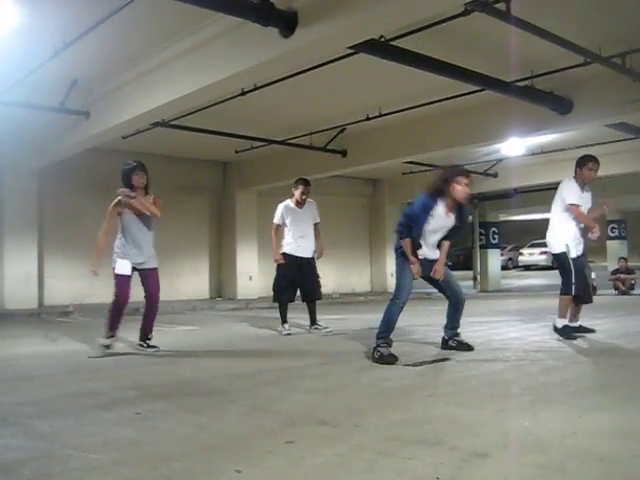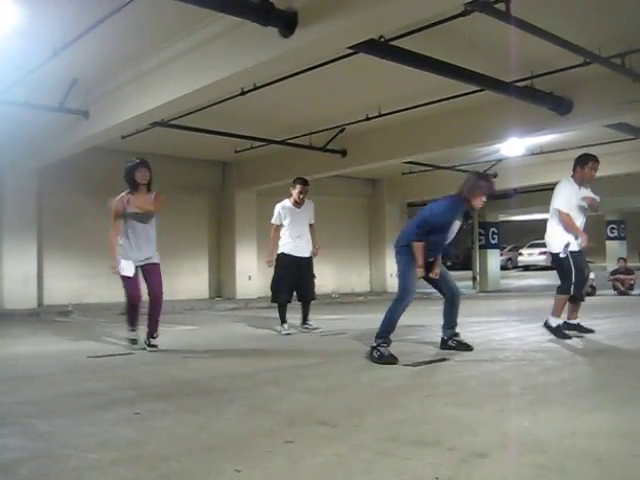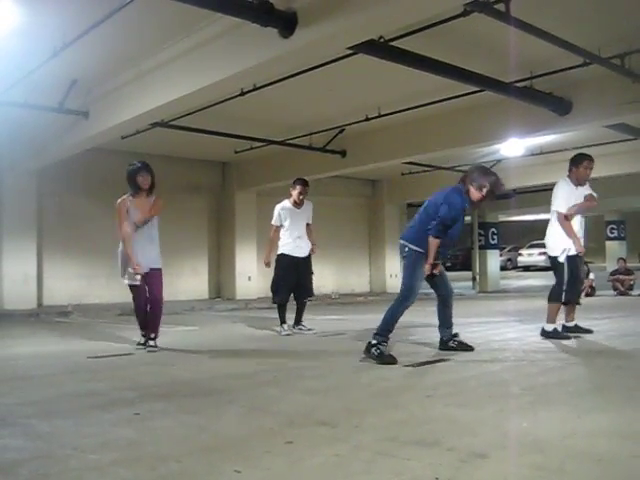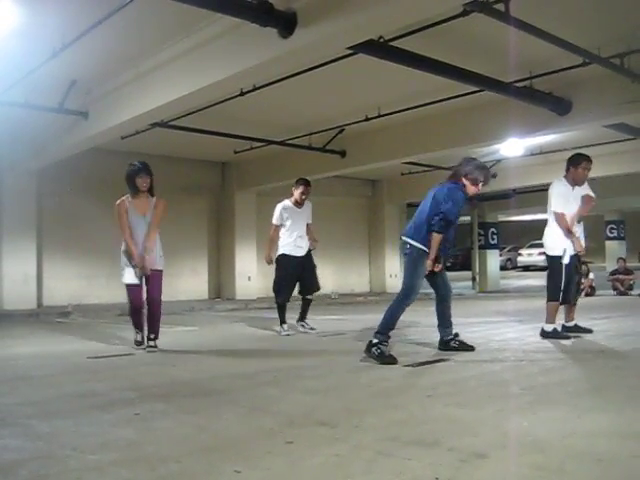
dt=0.1s
person 1, frame 1
left shoulder: (461, 212)
right shoulder: (425, 203)
right elbow: (403, 231)
left wrist: (441, 263)
right wrist: (413, 261)
left hip: (433, 260)
right hip: (409, 257)
left knee: (458, 296)
right knee: (400, 297)
left ankle: (450, 337)
right ankle: (381, 345)
person 1, frame 2
left shoulder: (461, 210)
right shoulder: (446, 207)
right elbow: (419, 232)
left wrist: (437, 263)
right wrist: (419, 264)
left hip: (428, 257)
right hip: (409, 253)
left knee: (453, 293)
right knee: (405, 296)
left ankle: (449, 337)
right ankle: (379, 344)
person 1, frame 3
left shoulder: (455, 196)
right shoulder: (456, 198)
right elbow: (436, 230)
left wrist: (436, 260)
right wrist: (429, 260)
left hip: (428, 252)
right hip: (416, 247)
left knee: (445, 292)
right knee: (408, 295)
left ankle: (447, 338)
right ankle: (377, 343)
person 1, frame 4
left shoulder: (448, 190)
right shoulder: (455, 192)
right elbow: (440, 224)
left wrist: (436, 257)
right wrist: (432, 257)
left hip: (427, 250)
right hip: (417, 246)
left knee: (444, 291)
right knee: (409, 294)
left ankle: (447, 337)
right ankle: (378, 342)
person 2, frame 1
left shoulder: (153, 200)
right shoulder: (119, 203)
left elbow: (157, 214)
right elbow: (105, 233)
left wrist: (134, 200)
right wrist: (97, 260)
left hip: (147, 257)
right hip: (124, 256)
left knee: (153, 299)
right knee: (121, 297)
left ankle: (145, 339)
right ankle: (110, 334)
person 2, frame 2
left shoulder: (156, 197)
right shoulder: (121, 200)
left elbow: (151, 209)
right elbow: (114, 231)
left wrist: (125, 209)
right wrist: (115, 258)
left hip: (150, 255)
right hip: (127, 254)
left knee: (156, 296)
right knee: (133, 297)
left ankle: (150, 336)
right ankle: (132, 329)
person 2, frame 3
left shoulder: (156, 201)
right shoulder: (123, 203)
left elbow: (148, 215)
right elbow: (124, 232)
left wrist: (131, 227)
right wrist: (132, 260)
left hip: (152, 258)
right hip: (132, 258)
left knee: (156, 298)
right knee: (140, 301)
left ankle: (152, 337)
right ankle: (144, 333)
person 2, frame 4
left shoulder: (158, 203)
right shoulder: (123, 204)
left elbow: (154, 229)
right elbow: (126, 236)
left wrist: (147, 253)
right wrist: (139, 258)
left hip: (154, 259)
right hip: (132, 260)
left knee: (154, 300)
right knee: (135, 303)
left ankle: (152, 338)
right ankle: (138, 331)
person 3, frame 1
left shoulder: (586, 190)
right shoulder: (568, 185)
left elbow: (586, 214)
right elbow: (575, 211)
left wrist: (601, 210)
right wrist: (594, 226)
left hip: (574, 242)
right hip: (562, 242)
left knee: (582, 281)
right knee: (573, 280)
left ankle: (573, 323)
right ankle: (561, 322)
person 3, frame 2
left shoulder: (584, 188)
right shoulder: (565, 186)
left elbow: (594, 204)
right elbow: (562, 215)
left wrist: (590, 202)
right wrist: (581, 234)
left hip: (574, 242)
right hip: (561, 242)
left knee: (580, 279)
right knee: (572, 279)
left ankle: (572, 321)
right ankle: (553, 321)
person 3, frame 3
left shoulder: (583, 186)
right shoulder: (563, 187)
left elbow: (591, 201)
right elbow: (562, 218)
left wrist: (577, 207)
right wrist: (577, 241)
left hip: (572, 245)
right hip: (560, 245)
left knee: (575, 282)
right knee: (564, 284)
left ankle: (569, 323)
right ankle: (548, 327)
person 3, frame 4
left shoulder: (582, 185)
right shoulder: (558, 187)
left elbow: (589, 201)
right elbow: (559, 217)
left wrist: (576, 217)
right wrist: (576, 240)
left hip: (572, 245)
right hip: (558, 245)
left knee: (572, 284)
right knee: (558, 285)
left ankle: (569, 323)
right ankle: (548, 327)
person 4, frame 1
left shoulder: (312, 205)
right shoulder: (284, 207)
left elbow: (316, 226)
right elbow: (275, 230)
left wrist: (320, 245)
right wrist: (276, 252)
left hip: (308, 255)
right hip: (289, 255)
left knee: (311, 289)
right knee: (284, 289)
left ankle: (314, 323)
right ankle: (284, 323)
person 4, frame 2
left shoulder: (310, 206)
right shoulder: (281, 207)
right elbow: (274, 231)
left wrist: (315, 245)
right wrist: (270, 254)
left hip: (305, 255)
right hip: (287, 254)
left knee: (307, 289)
right knee: (282, 289)
left ankle: (305, 322)
right ankle: (283, 324)
person 4, frame 3
left shoulder: (309, 206)
right shoulder: (281, 208)
right elbow: (274, 232)
left wrist: (312, 243)
right wrist: (268, 255)
left hip: (304, 254)
right hip: (286, 254)
left knee: (304, 290)
right knee: (282, 290)
left ankle: (298, 323)
right ankle: (283, 324)
person 4, frame 4
left shoulder: (308, 206)
right shoulder: (282, 207)
right elbow: (274, 231)
left wrist: (312, 239)
right wrist: (268, 253)
left hip: (305, 252)
right hip: (286, 254)
left knee: (310, 285)
right knee: (283, 289)
left ankle: (301, 320)
right ankle: (282, 324)
